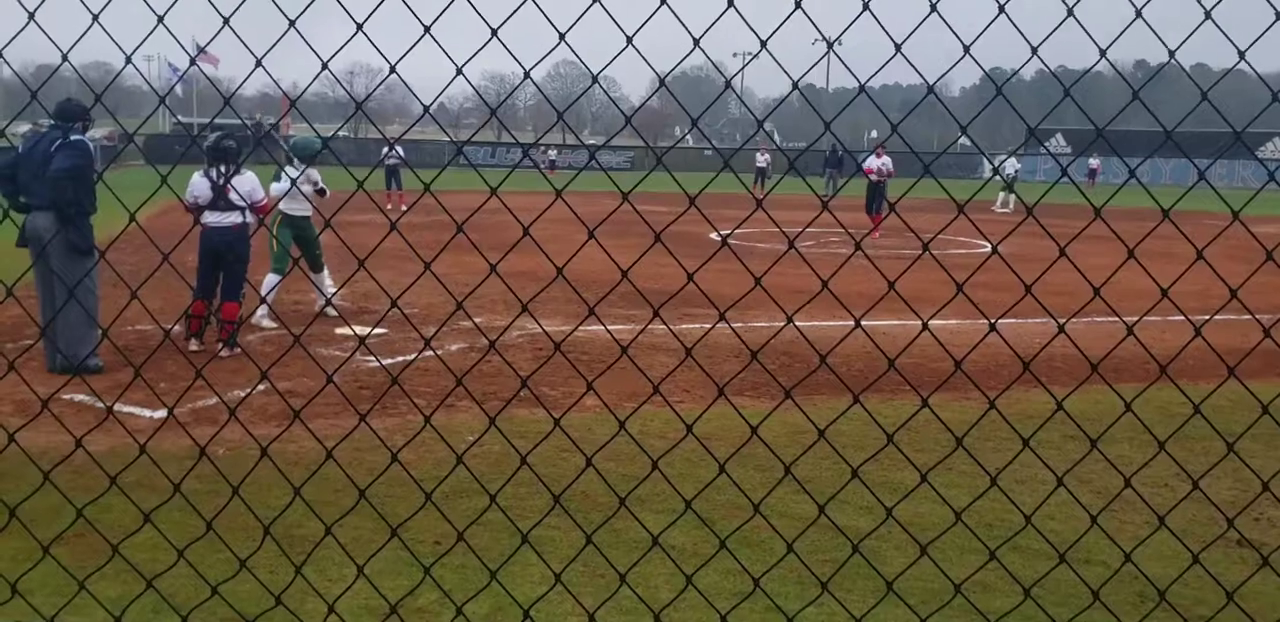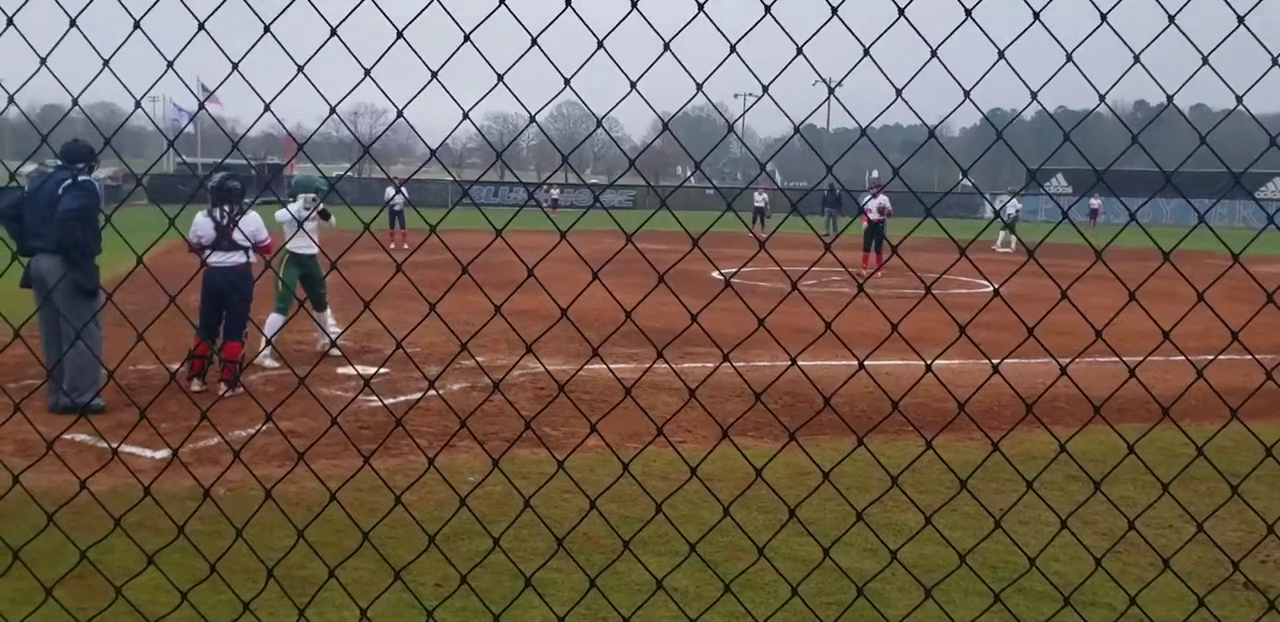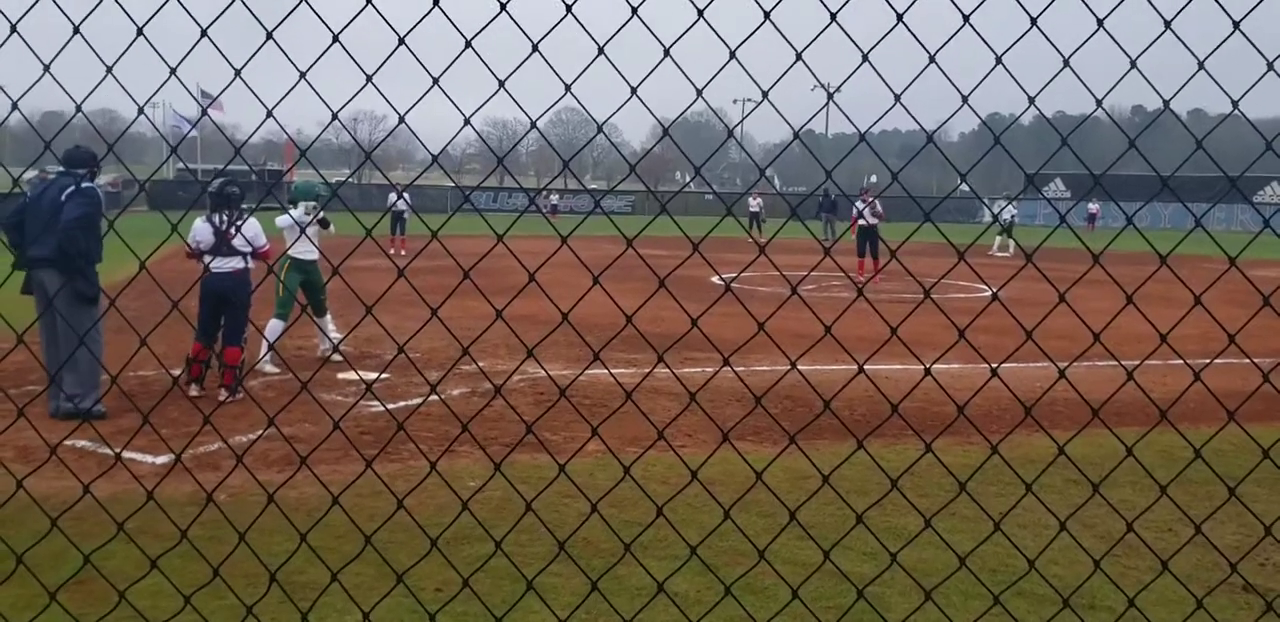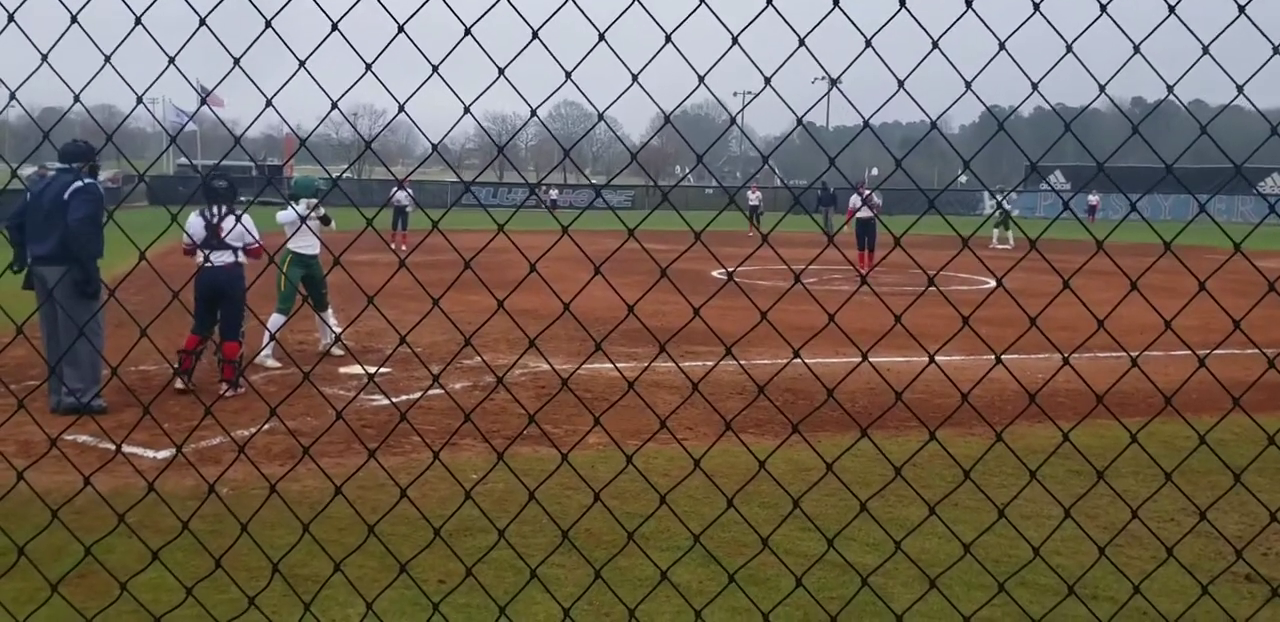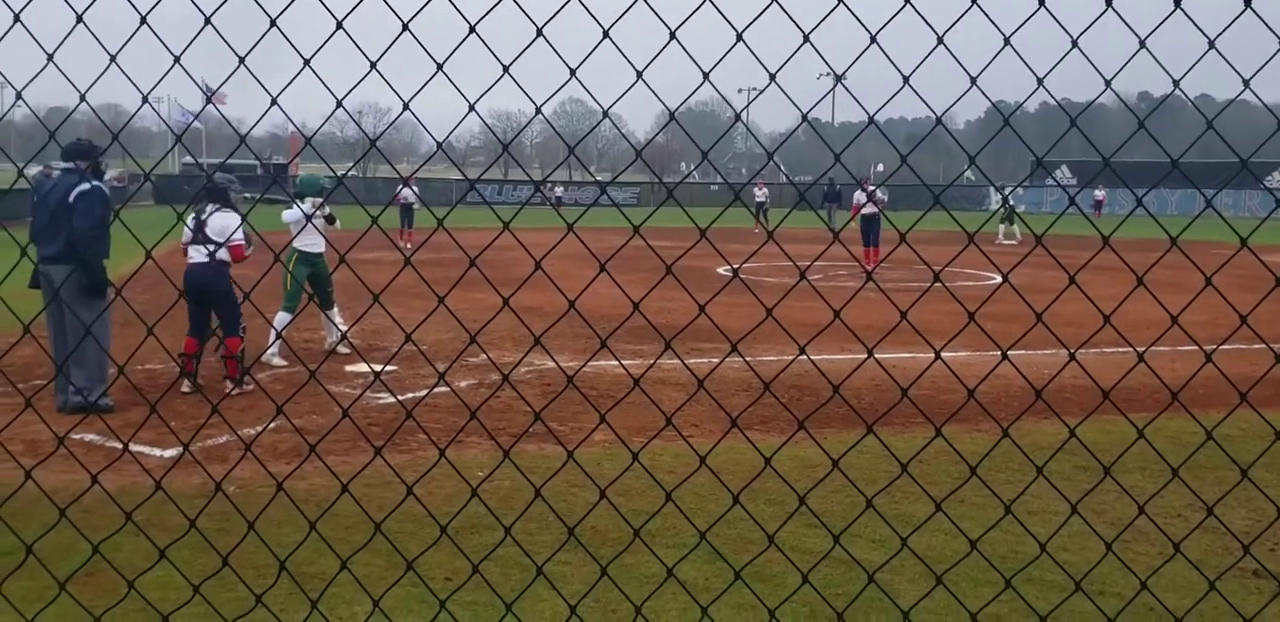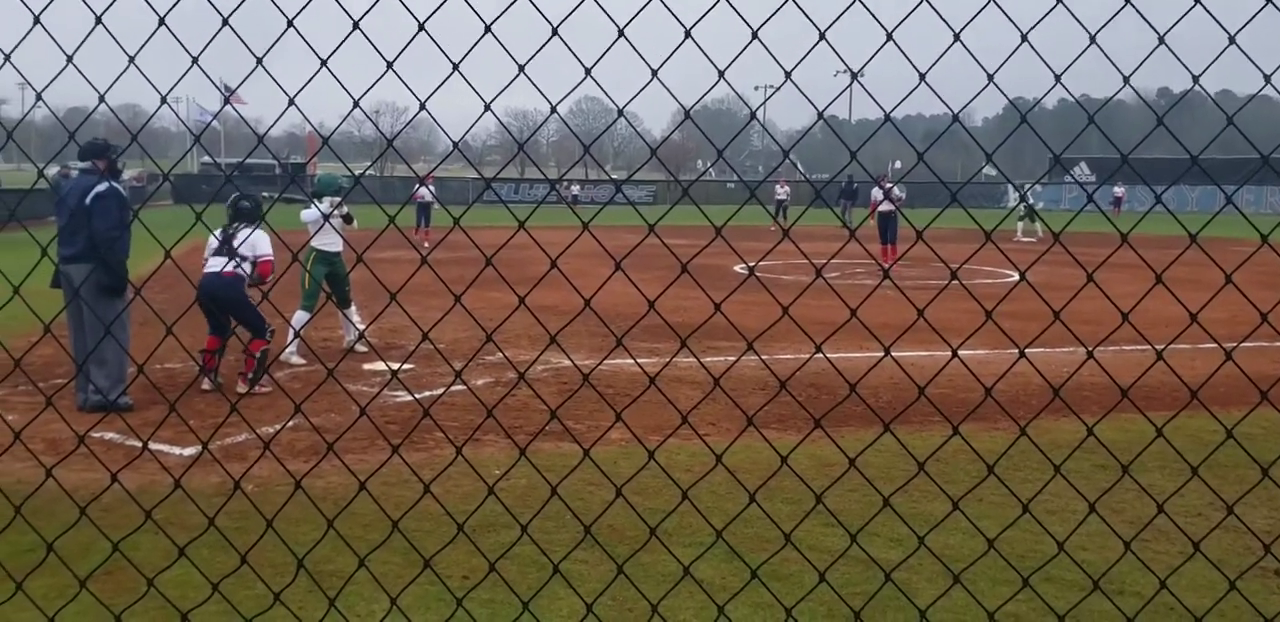
dt=0.3s
person 1, frame 1
left shoulder: (32, 143)
right shoulder: (76, 144)
right elbow: (59, 176)
right wrist: (69, 211)
left hip: (35, 223)
right hip: (64, 226)
left knee: (48, 292)
right knee: (79, 290)
left ankle: (55, 355)
right ankle: (78, 356)
person 1, frame 2
left shoulder: (37, 183)
right shoulder: (82, 184)
right elbow: (67, 217)
left wrist: (23, 242)
right wrist: (77, 252)
left hip: (39, 264)
right hip: (68, 266)
left knee: (52, 333)
right knee: (83, 331)
left ankle: (57, 395)
right ankle: (80, 397)
person 1, frame 3
left shoulder: (40, 189)
right shoulder: (85, 191)
right elbow: (70, 227)
left wrist: (23, 253)
right wrist: (79, 262)
left hip: (40, 273)
right hip: (70, 275)
left knee: (52, 339)
right knee: (84, 338)
left ankle: (58, 400)
right ankle: (80, 401)
person 1, frame 4
left shoulder: (40, 187)
right shoulder: (85, 187)
left elbow: (15, 224)
right elbow: (79, 229)
left wrist: (22, 255)
right wrist: (88, 268)
left hip: (41, 268)
right hip: (69, 269)
left knee: (54, 334)
right knee: (84, 333)
left ankle: (58, 395)
right ankle: (81, 396)
person 1, frame 5
left shoulder: (48, 187)
right shoulder: (89, 189)
left elbow: (35, 230)
right elbow: (86, 235)
left wrist: (47, 258)
right wrist: (97, 273)
left hip: (48, 268)
right hip: (76, 269)
left knee: (61, 334)
right knee: (90, 332)
left ankle: (66, 394)
right ankle: (87, 395)
person 1, frame 6
left shoulder: (69, 187)
right shoulder: (105, 189)
left elbow: (67, 229)
right elbow: (107, 236)
left wrist: (69, 261)
right wrist: (119, 272)
left hip: (69, 267)
right hip: (96, 269)
left knee: (82, 333)
right knee: (110, 331)
left ankle: (86, 393)
right ankle: (106, 394)
person 2, frame 1
left shoulder: (199, 178)
right shoulder: (247, 178)
left elbow: (190, 207)
right elbow: (263, 209)
left hip: (209, 236)
right hip: (237, 236)
left knee: (203, 287)
right knee: (232, 290)
left ankle: (194, 338)
right ankle: (226, 343)
person 2, frame 2
left shoulder: (202, 218)
right shoulder: (251, 217)
left elbow: (193, 246)
right elbow: (266, 248)
left hip: (212, 276)
right hip: (240, 276)
left knee: (206, 327)
right knee: (235, 330)
left ankle: (196, 378)
right ankle: (228, 383)
person 2, frame 3
left shoulder: (201, 224)
right shoulder: (250, 223)
left elbow: (192, 253)
right elbow: (264, 255)
left hip: (211, 281)
right hip: (238, 282)
left knee: (205, 333)
right knee: (234, 335)
left ankle: (194, 383)
right ankle: (228, 388)
person 2, frame 4
left shoulder: (195, 217)
right shoulder: (240, 218)
left elbow: (187, 250)
right elbow: (256, 253)
left hip: (204, 275)
right hip: (231, 276)
left knee: (201, 325)
right knee: (232, 330)
left ankle: (183, 376)
right ankle: (229, 383)
person 2, frame 5
left shoulder: (194, 216)
right shoulder: (230, 217)
left elbow: (185, 249)
right elbow: (238, 255)
right wrist: (246, 249)
left hip: (192, 274)
right hip: (215, 273)
left knee: (197, 327)
right knee: (233, 326)
left ankle: (188, 379)
right ankle: (235, 380)
person 2, frame 6
left shoulder: (217, 234)
right shoulder: (258, 235)
right elbow: (266, 272)
right wrist: (252, 278)
left hip: (205, 285)
right hip: (229, 286)
left knee: (219, 329)
right knee: (262, 331)
left ankle: (208, 376)
right ankle: (248, 381)
person 3, frame 1
left shoulder: (312, 172)
right shoulder: (285, 172)
left elbow: (324, 195)
right elbow: (273, 192)
left wrist: (316, 183)
right wrist: (297, 181)
left hip: (304, 222)
right hip: (283, 222)
left knee: (317, 264)
right knee: (279, 268)
left ankle: (324, 303)
right ankle: (260, 314)
person 3, frame 2
left shoulder: (314, 209)
right shoulder: (290, 209)
left elbow: (331, 221)
right elbow: (279, 217)
left wrist: (318, 206)
right wrist: (300, 204)
left hip: (311, 261)
right hip: (291, 260)
left knee: (321, 303)
right knee: (282, 307)
left ankle: (327, 342)
right ankle: (263, 354)
person 3, frame 3
left shoulder: (313, 215)
right shoulder: (291, 215)
left elbow: (330, 229)
right elbow: (279, 223)
left wrist: (318, 214)
right wrist: (301, 211)
left hip: (312, 266)
right hip: (292, 266)
left knee: (321, 309)
right knee: (282, 312)
left ankle: (326, 348)
right ankle: (263, 360)
person 3, frame 4
left shoulder: (314, 209)
right shoulder: (291, 209)
left elbow: (330, 225)
right elbow: (280, 219)
left wrist: (319, 211)
right wrist: (303, 207)
left hip: (313, 261)
right hip: (293, 260)
left knee: (322, 303)
right knee: (284, 307)
left ankle: (327, 342)
right ankle: (264, 354)
person 3, frame 5
left shoulder: (319, 208)
right shoulder: (296, 207)
left elbow: (335, 225)
right elbow: (286, 218)
left wrist: (325, 210)
right wrist: (309, 206)
left hip: (318, 259)
right hip: (299, 258)
left knee: (328, 301)
right knee: (290, 305)
left ankle: (333, 341)
right ankle: (271, 352)
person 3, frame 6
left shoulder: (336, 208)
right shoulder: (314, 207)
left elbow: (352, 224)
right elbow: (304, 217)
left wrist: (343, 210)
right wrist: (326, 205)
left hip: (336, 258)
right hip: (317, 258)
left knee: (345, 300)
right knee: (308, 304)
left ankle: (351, 339)
right ankle: (289, 351)
